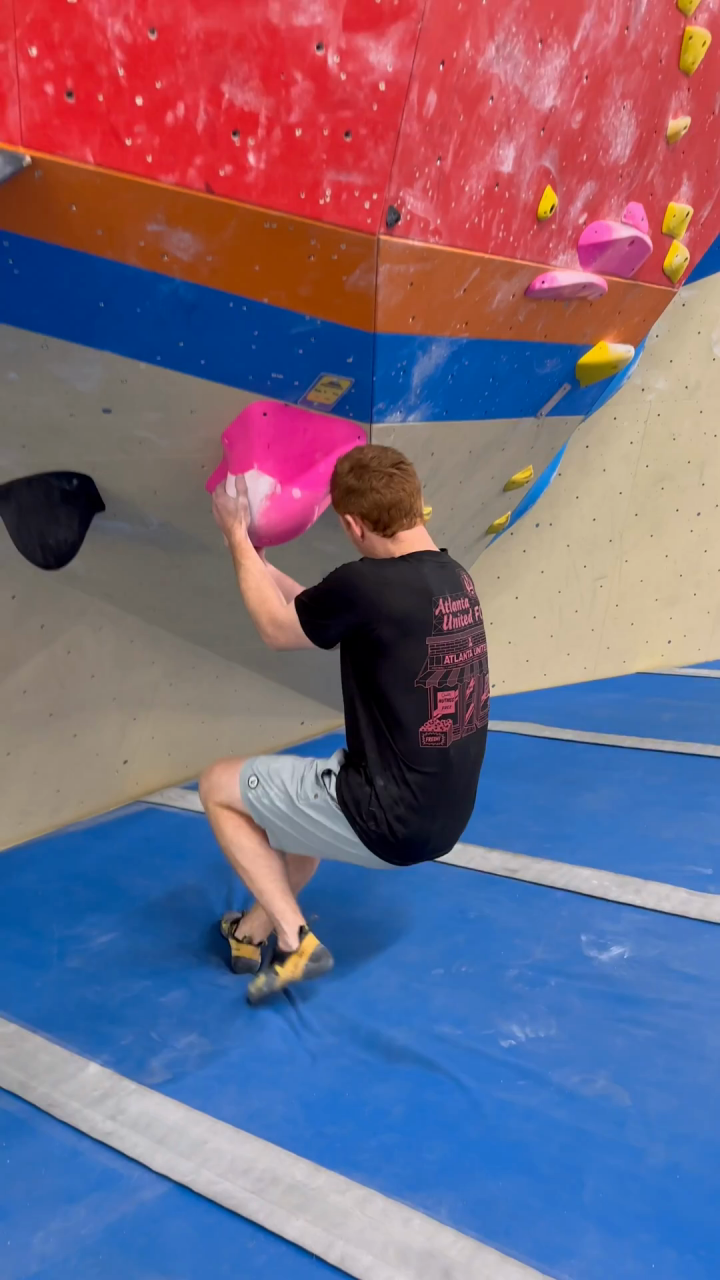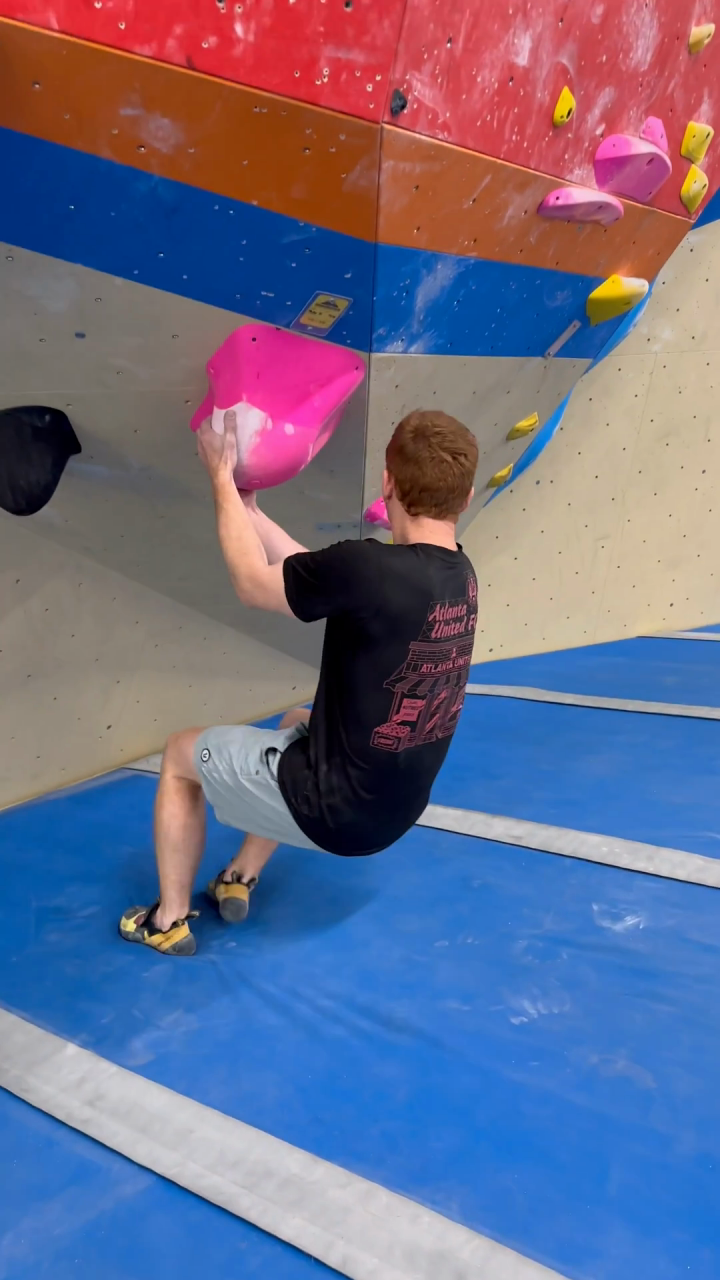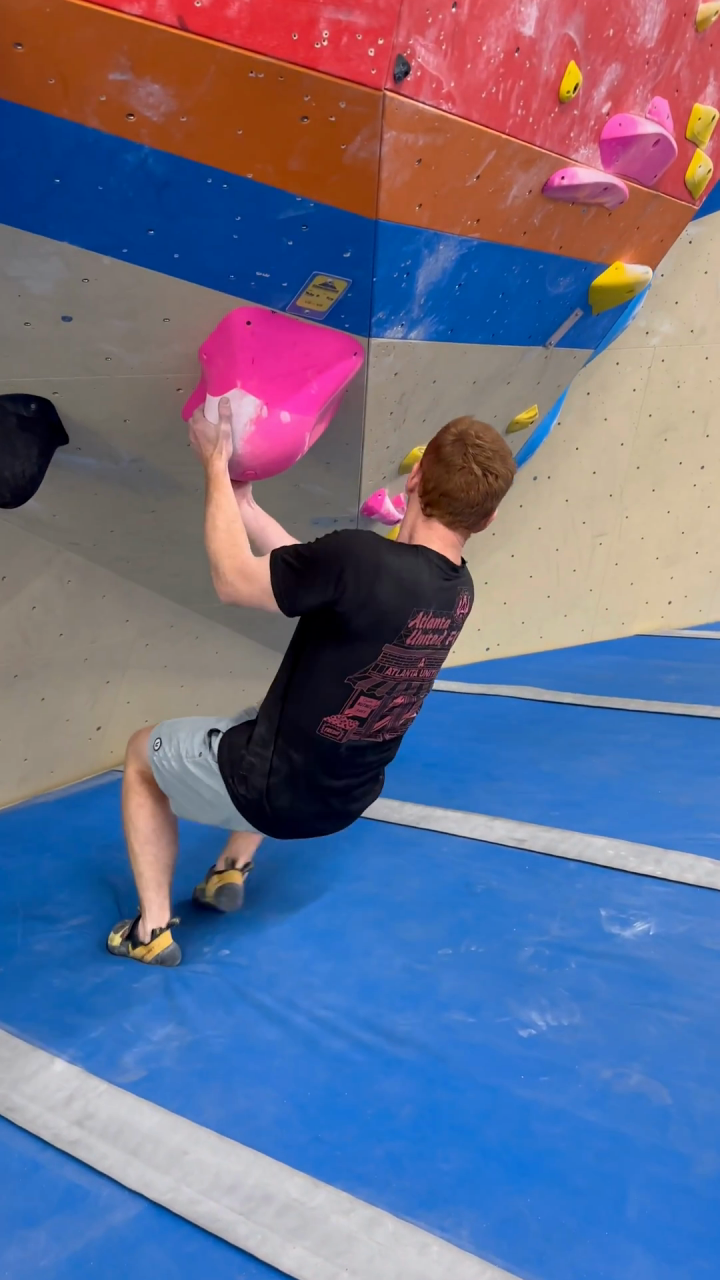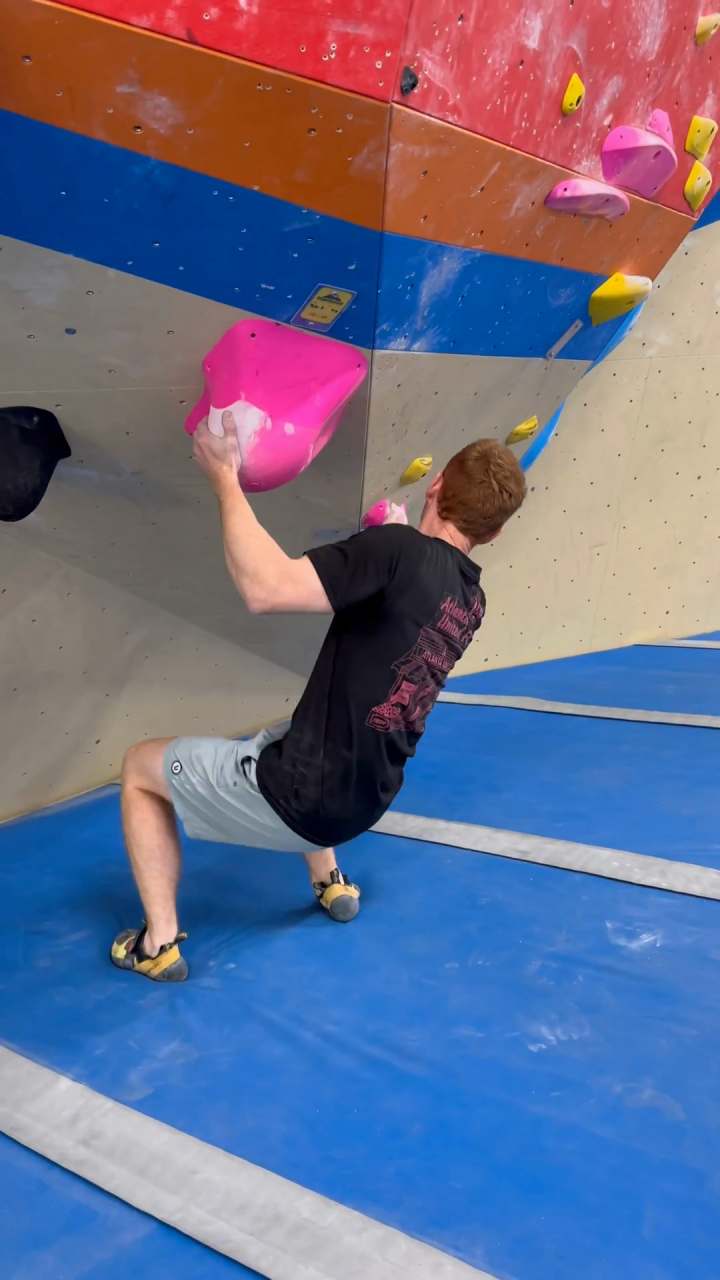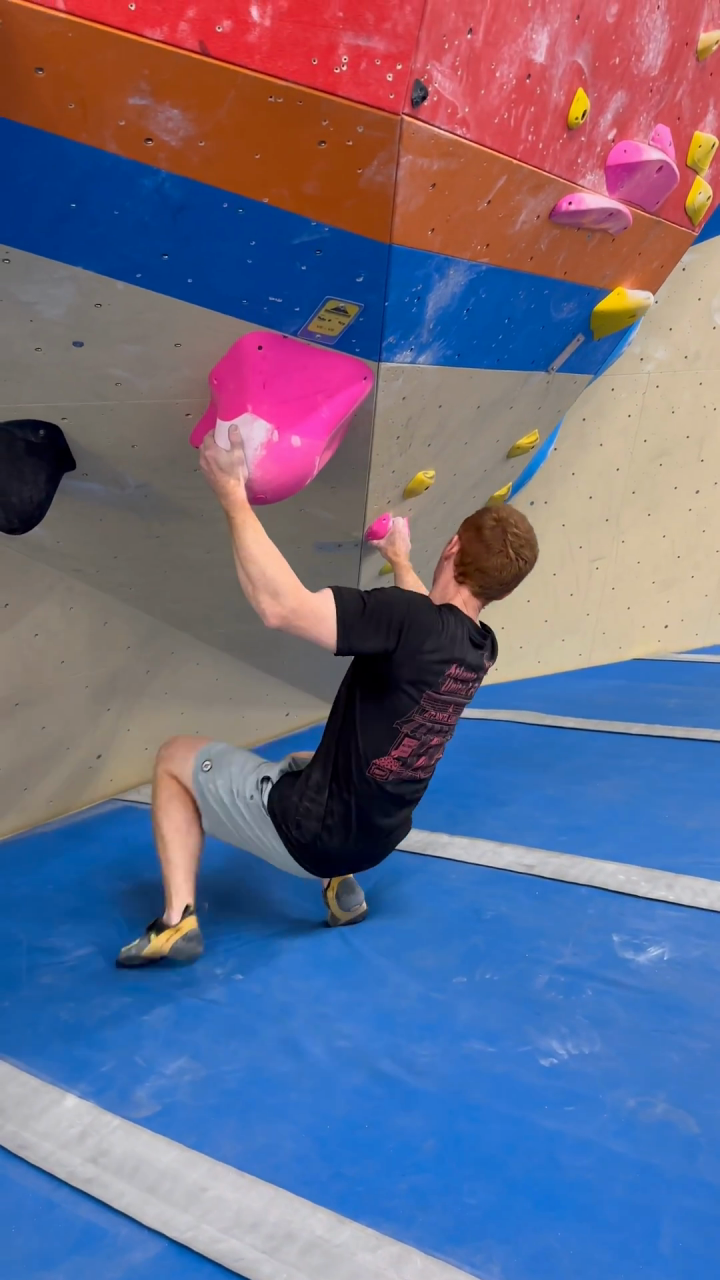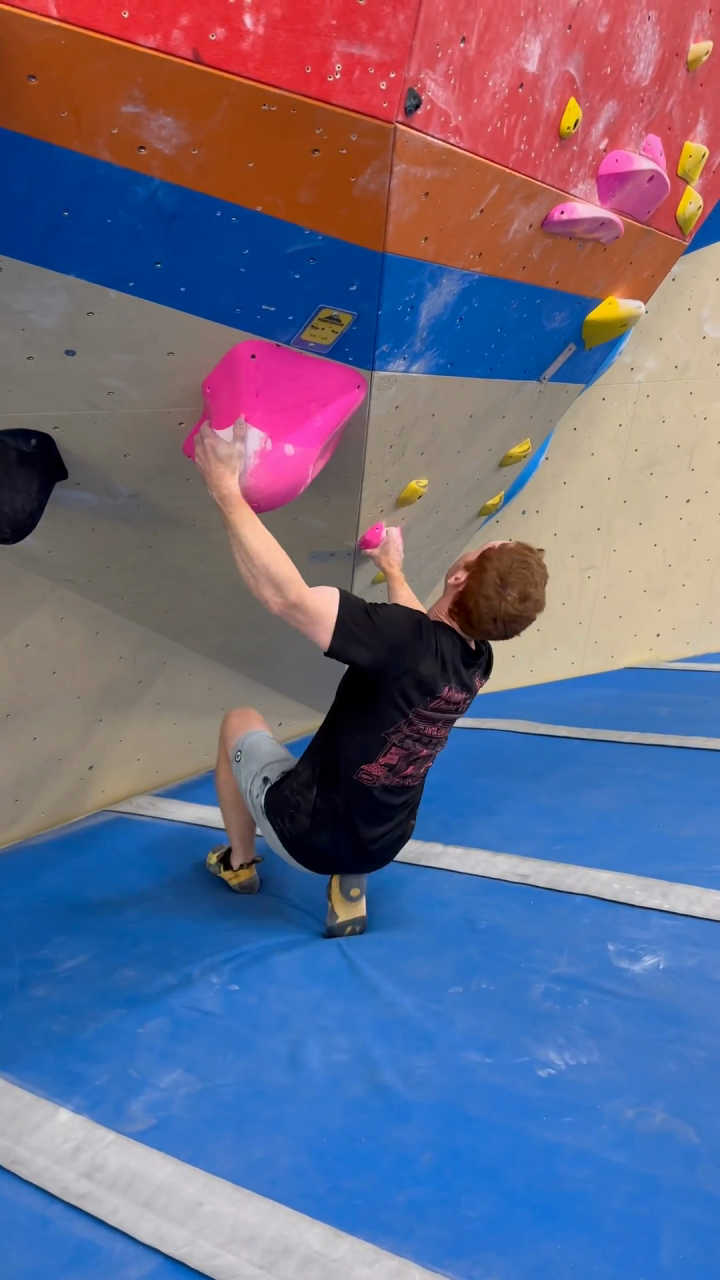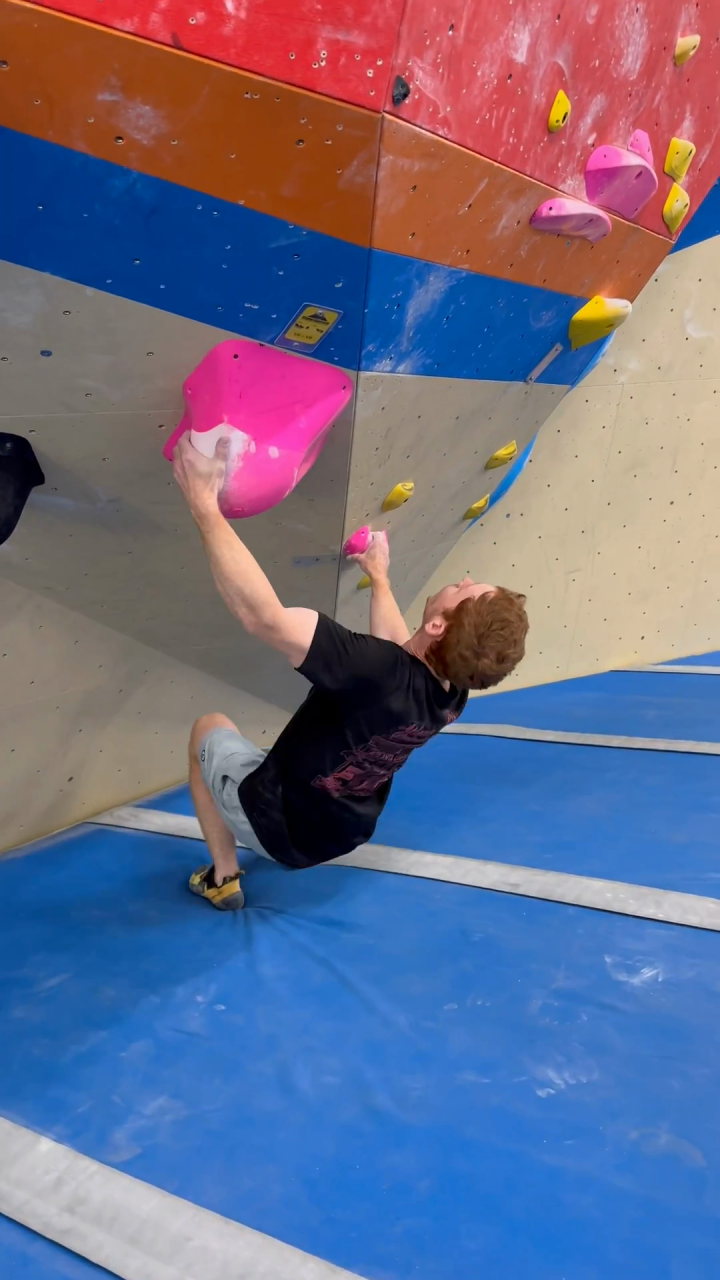
dt=0.4s
person 1, frame 1
left shoulder: (368, 583)
right shoulder: (455, 581)
left elbow: (276, 626)
left wrist: (236, 533)
right wrist: (259, 563)
left hip: (392, 821)
right hip: (440, 817)
left knee: (219, 785)
right knee: (304, 791)
left ankle: (294, 942)
right ankle: (257, 926)
person 1, frame 2
left shoulder: (367, 568)
right shoulder: (461, 576)
left elbow: (253, 584)
left wrist: (221, 475)
right wrist: (250, 513)
left hip: (332, 812)
right hip: (393, 813)
left knee: (182, 750)
right knee: (304, 726)
left ankle: (170, 918)
right ankle: (239, 880)
person 1, frame 3
left shoulder: (359, 557)
right shoulder: (457, 593)
left elbow: (232, 582)
left wrist: (215, 467)
right wrist: (244, 509)
left hip: (269, 787)
right hip: (346, 797)
left knee: (142, 750)
left ankle: (153, 929)
right ankle: (230, 871)
person 1, frame 4
left shoulder: (397, 551)
right shoulder: (470, 602)
left elbow: (264, 588)
left wrist: (225, 479)
left hip: (302, 799)
right hip: (361, 801)
left knee: (141, 767)
right knee: (271, 741)
left ankle: (160, 944)
right ankle: (330, 882)
person 1, frame 5
left shoulder: (405, 621)
right shoulder: (483, 650)
left elbow: (282, 609)
left wrist: (234, 495)
right wrist: (401, 564)
left hip: (311, 833)
right hip: (376, 840)
left knee: (176, 758)
right knee: (312, 758)
left ankle: (178, 920)
right ankle: (343, 886)
person 1, frame 6
left shoulder: (399, 637)
right shoulder: (478, 665)
left elbow: (287, 596)
left wrist: (226, 491)
right wrist: (393, 573)
left hip: (304, 833)
right hip: (381, 841)
left knee: (241, 721)
left ankle: (239, 863)
right ankle: (349, 891)
person 1, frame 7
left shoulder: (373, 670)
right shoulder: (453, 696)
left elbow: (262, 614)
left wrist: (204, 505)
right wrist: (378, 577)
left hip: (275, 822)
right hip: (341, 832)
left knee: (210, 727)
left ankle: (223, 879)
